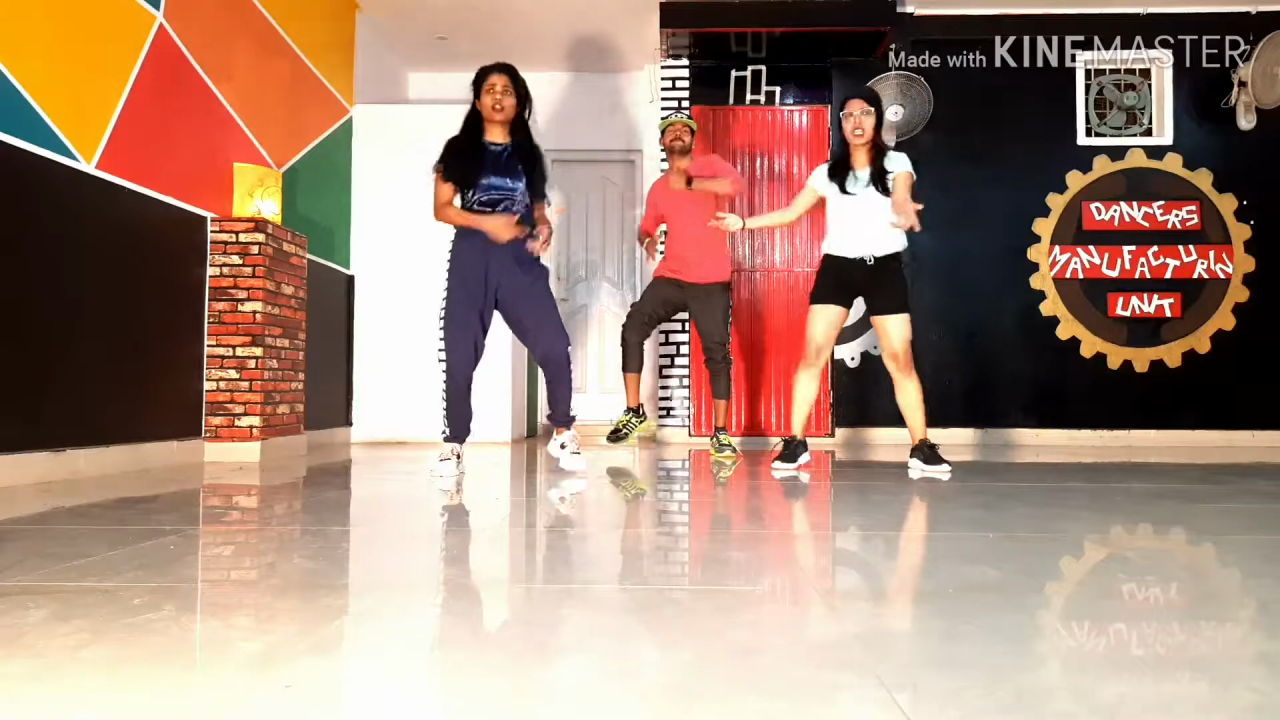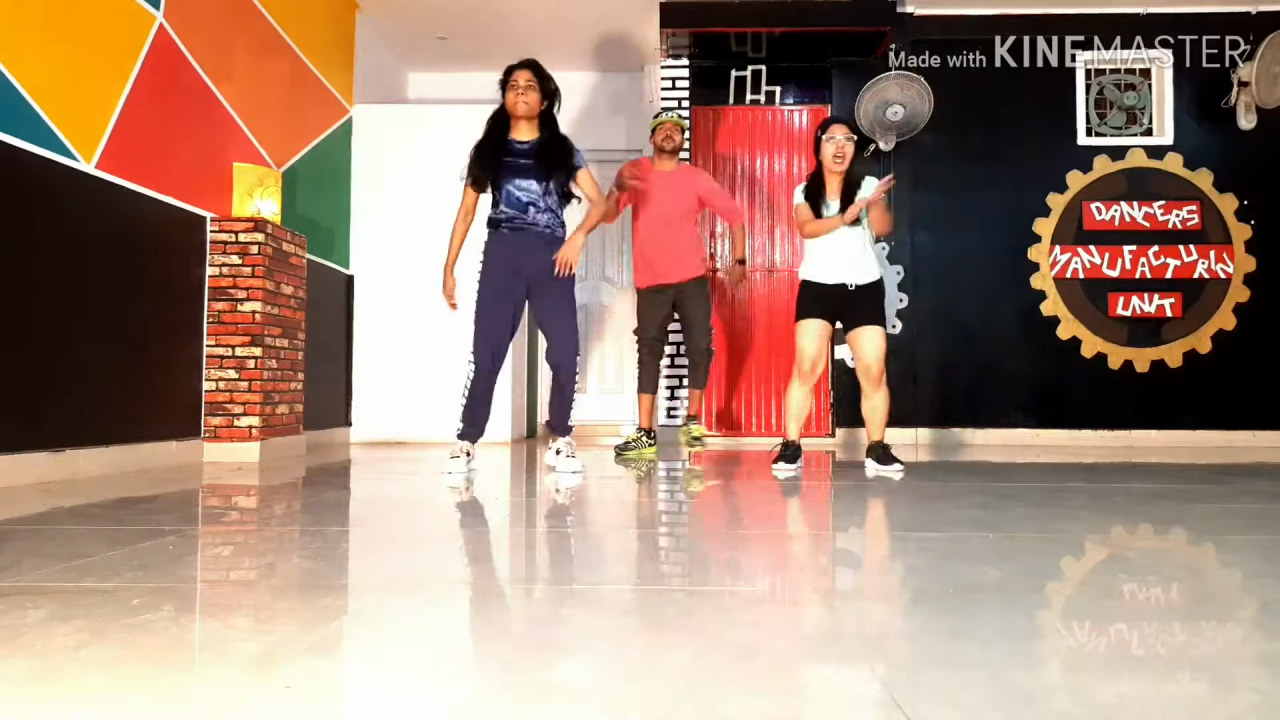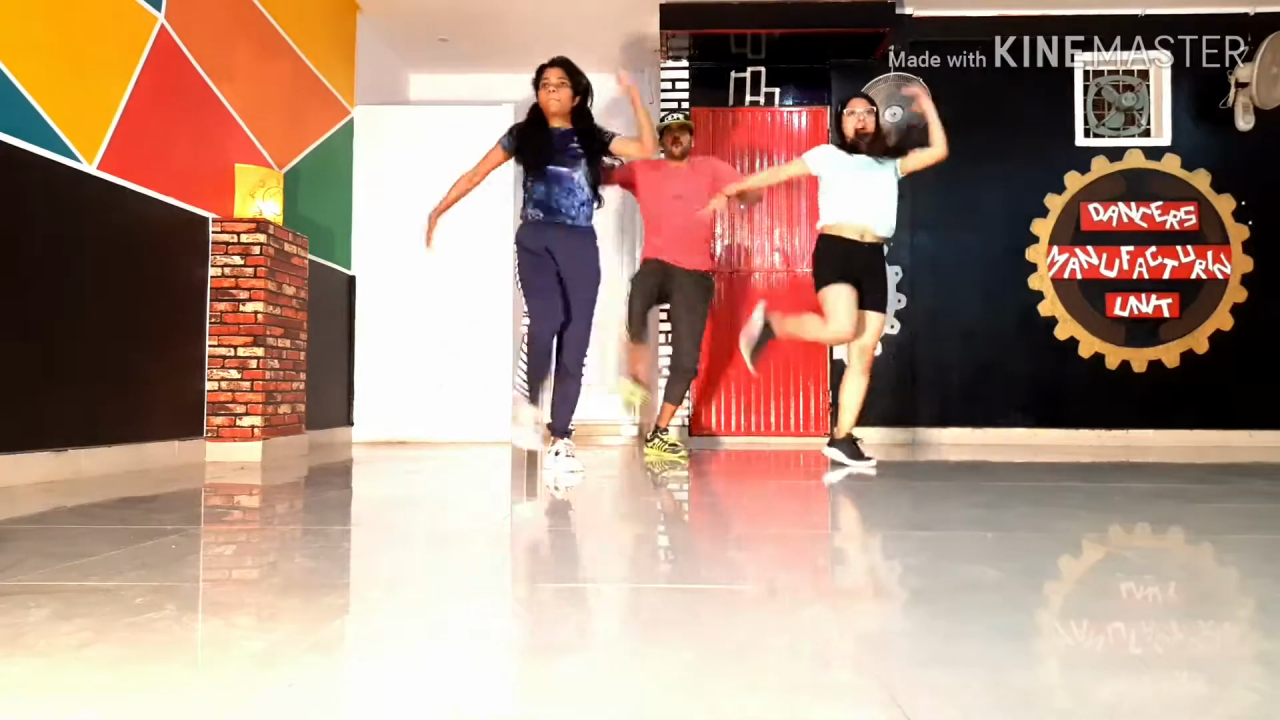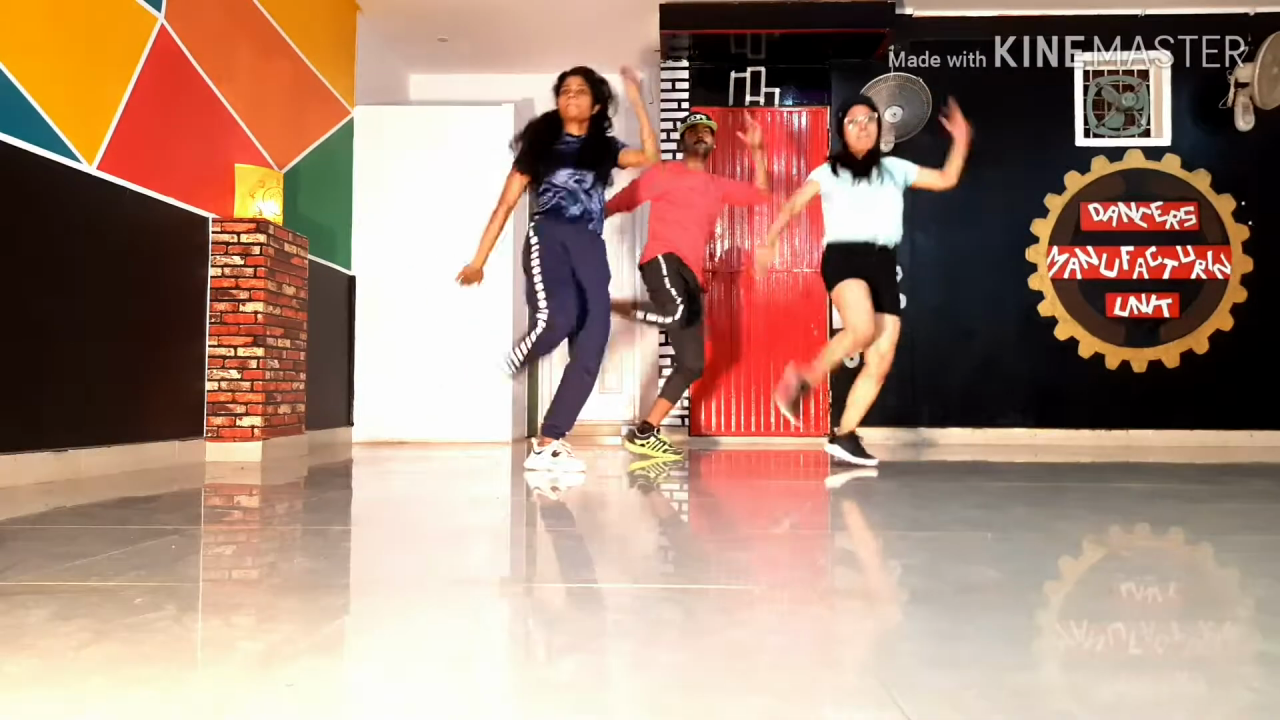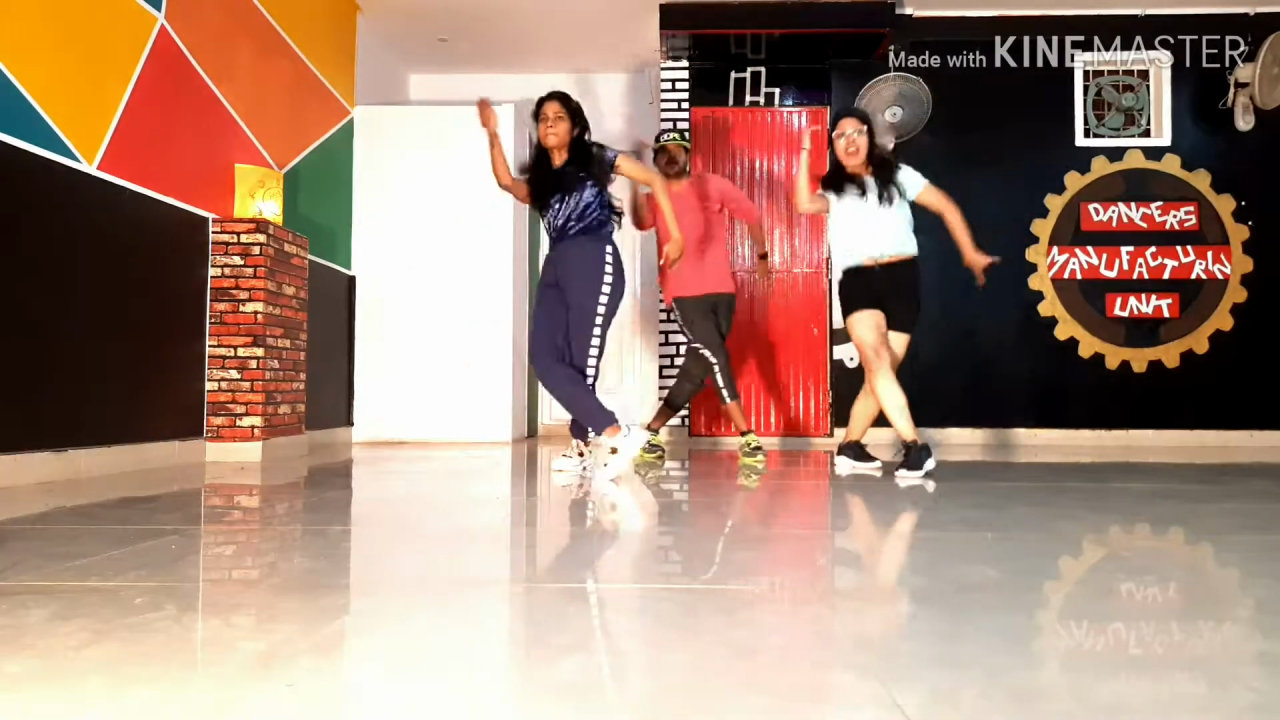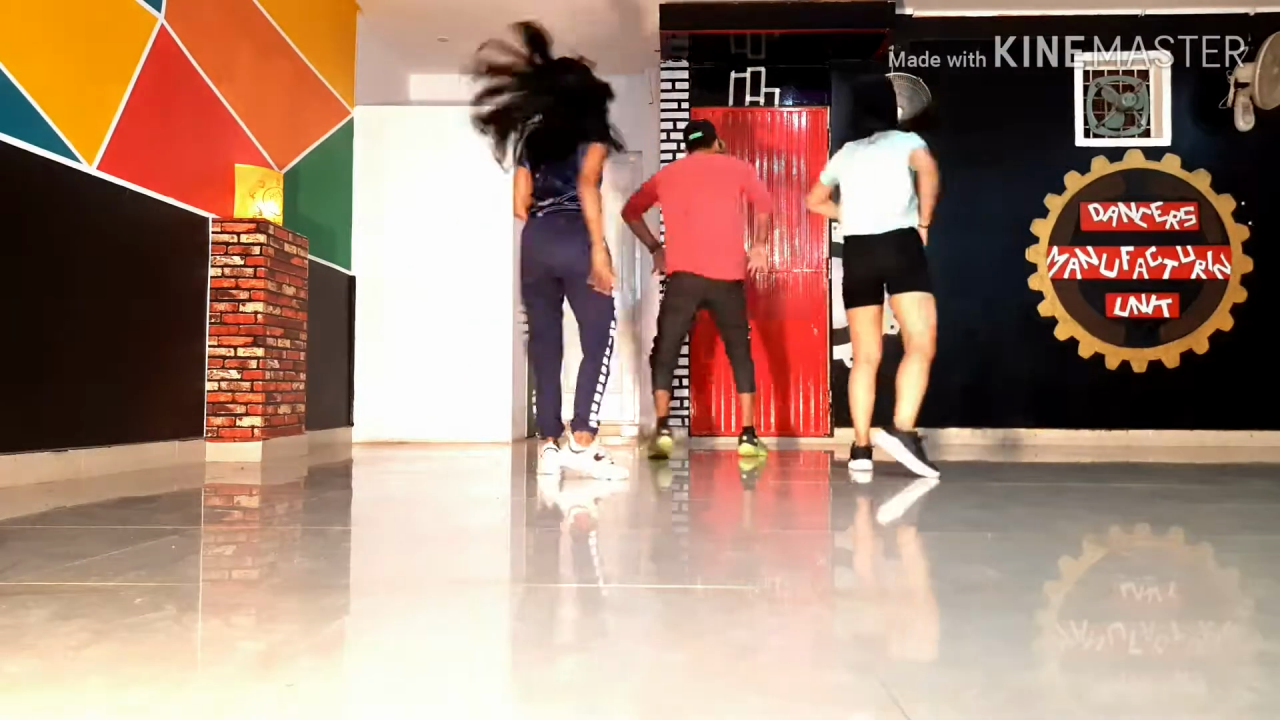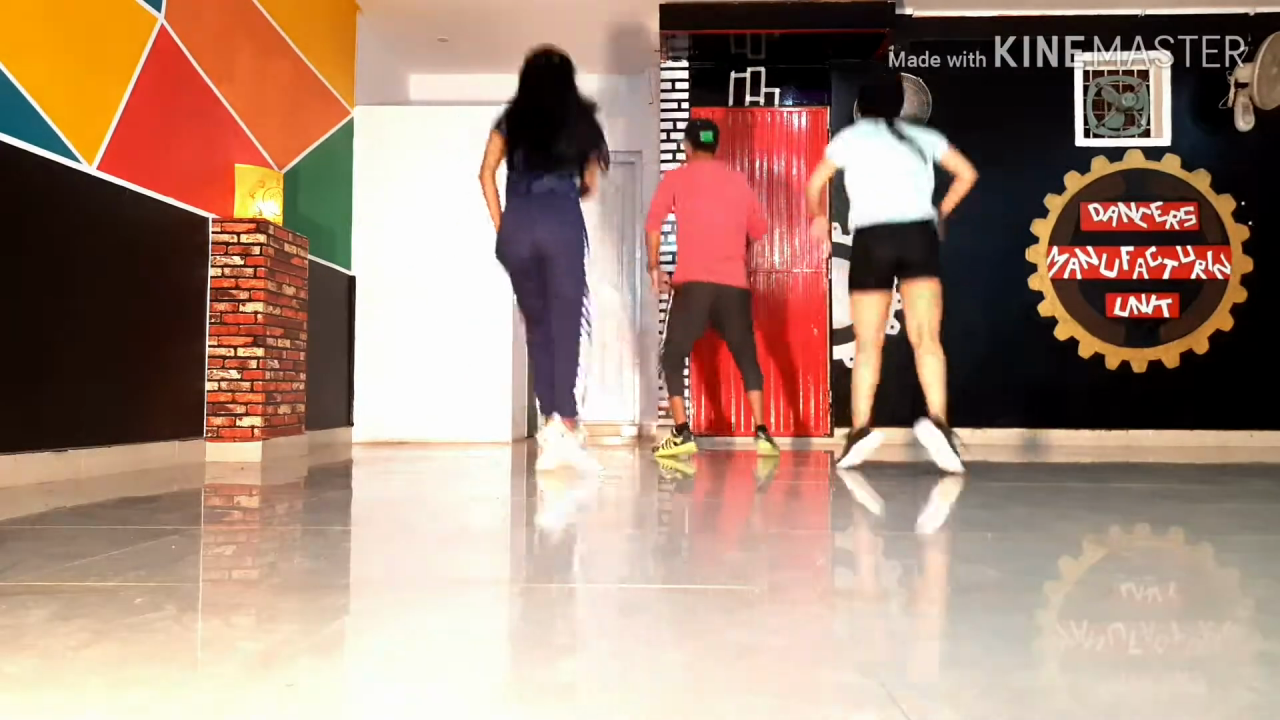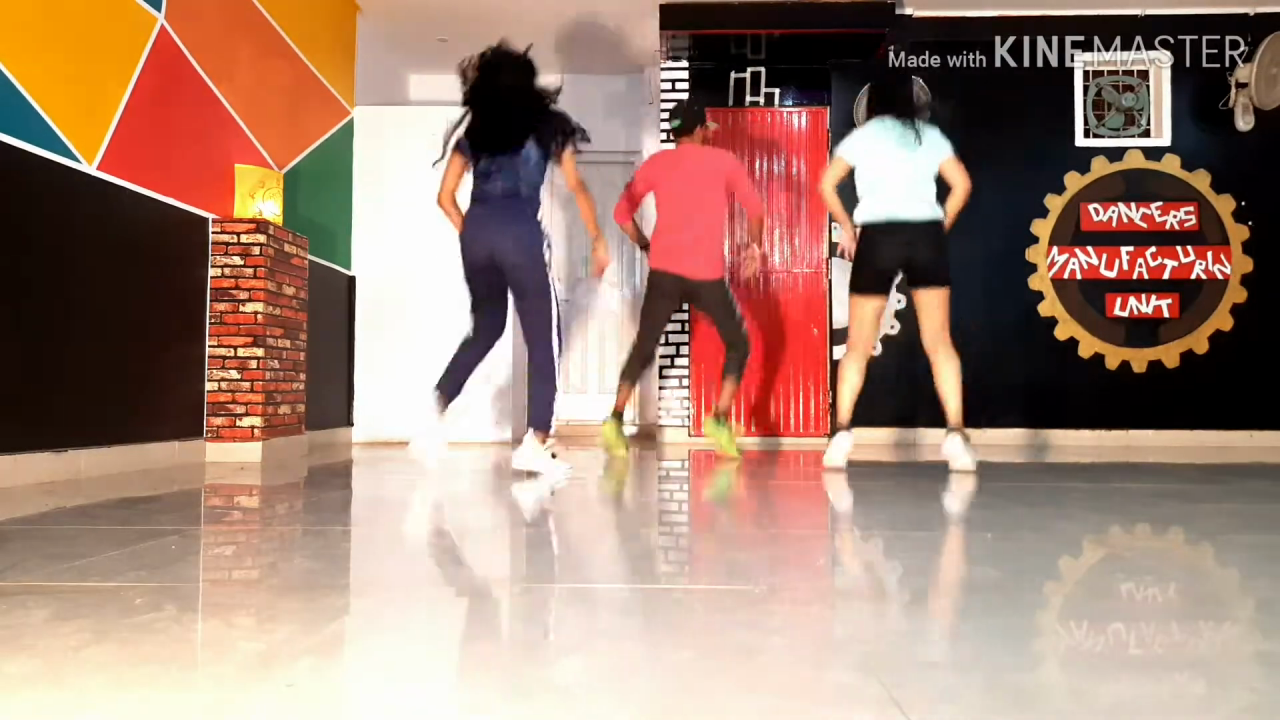
dt=0.4s
person 1, frame 1
left shoulder: (528, 153)
right shoulder: (459, 149)
left elbow: (539, 213)
right elbow: (442, 207)
left wrist: (543, 232)
right wrist: (484, 221)
left hip: (521, 257)
right hip: (473, 254)
left knee: (552, 344)
right knee: (459, 353)
left ankle: (563, 431)
right ankle: (454, 445)
person 1, frame 2
left shoulder: (562, 148)
right shoulder: (490, 148)
left elbow: (597, 202)
right elbow: (467, 209)
left wrist: (577, 237)
right wrist: (449, 268)
left hip: (552, 255)
right hip: (503, 252)
left knee: (565, 354)
right knee: (486, 352)
left ankle: (559, 439)
right ankle: (465, 444)
person 1, frame 3
left shoulder: (592, 137)
right shoulder: (522, 135)
left elbow: (646, 148)
right elbow: (474, 173)
left wrist: (636, 102)
right wrist: (438, 211)
left hip: (578, 244)
right hip: (535, 240)
left knee: (573, 345)
right knee: (543, 320)
left ankle: (559, 441)
right ankle: (528, 404)
person 1, frame 4
left shoulder: (606, 146)
right shoulder: (537, 143)
left elbow: (647, 156)
right elbow: (507, 202)
left wrist: (637, 101)
right wrist: (479, 257)
left hip: (590, 248)
right hip: (548, 240)
left knee: (590, 352)
right knee: (557, 318)
left ankle: (548, 444)
right ankle: (513, 364)
person 1, frame 5
left shoulder: (594, 158)
right shoulder: (539, 180)
left elbow: (653, 179)
right elbow: (507, 183)
left wrist: (673, 232)
right wrist: (492, 134)
left hip: (594, 261)
right hip: (555, 269)
left knee: (581, 361)
right knee: (544, 360)
left ankle: (586, 444)
right ankle: (616, 436)
person 1, frame 6
left shoulder: (532, 138)
right shoulder: (592, 132)
left elbow: (521, 205)
right elbow: (587, 185)
right wrist: (598, 247)
left hip: (536, 242)
right hip: (575, 239)
left knee: (546, 348)
right knee: (599, 341)
left ankle: (549, 443)
right ankle: (582, 441)
person 1, frame 7
left shoulder: (511, 120)
right shoulder: (580, 119)
left elbow: (487, 171)
right elbow: (590, 182)
left wrist: (502, 224)
left hip: (515, 231)
right hip: (562, 225)
left knee: (538, 330)
right knee: (567, 333)
left ankle: (552, 423)
right ankle: (566, 429)
person 1, frame 8
left shoulder: (478, 131)
right shoulder: (545, 126)
left elbow: (444, 195)
right elbow: (577, 188)
right wrist: (599, 243)
left hip: (477, 235)
right hip: (519, 234)
left knee: (485, 328)
right knee: (543, 343)
left ankle: (441, 400)
right ankle: (537, 443)
person 2, frame 1
left shoulder: (896, 162)
right shoulder: (827, 172)
left elbow: (901, 196)
right elbow: (789, 213)
left wrist: (906, 209)
right wrist: (743, 222)
left hip: (883, 269)
right hip: (836, 268)
left knee: (901, 361)
right knee: (813, 354)
left ankle: (922, 446)
right ankle: (796, 442)
person 2, frame 2
left shoulder: (867, 185)
right shoulder: (806, 193)
left elbow: (882, 229)
right elbow: (806, 229)
left wrist: (877, 205)
right wrist: (851, 214)
left hip: (862, 290)
right hip: (817, 289)
left knee: (874, 374)
right knee: (806, 369)
left ankle: (877, 446)
right ankle: (790, 446)
person 2, frame 3
left shoulder: (890, 162)
right shoulder: (831, 155)
left elbow: (939, 151)
right elbow: (780, 173)
left wrist: (927, 107)
right wrist: (728, 193)
left hip: (871, 261)
right hip: (833, 251)
left knee: (863, 356)
right knee: (841, 329)
left ankle: (842, 439)
right ankle: (770, 322)
person 2, frame 4
left shoulder: (893, 168)
right shoulder: (830, 171)
left elbow: (947, 178)
right elbow: (795, 205)
left wrist: (960, 139)
right wrist: (769, 239)
left hip: (884, 263)
right hip: (843, 258)
left knee: (881, 363)
right knee: (862, 326)
left ankle: (843, 434)
right ankle: (803, 379)
person 2, frame 5
left shoulder: (899, 174)
right shoulder: (832, 189)
left elbow: (945, 207)
right elbow: (805, 206)
left wrist: (970, 251)
right wrist: (803, 154)
left hip: (902, 279)
right hip: (858, 282)
left knee: (881, 369)
right knee: (877, 363)
left ankle: (850, 446)
right ankle: (914, 444)
person 2, frame 6
left shoulder: (844, 154)
right shoulder: (905, 141)
left elbow: (815, 201)
right elbow: (928, 171)
right wrist: (924, 221)
left hip: (855, 252)
right hip: (899, 246)
left knee: (865, 359)
right knee: (922, 345)
left ankle: (861, 447)
right ankle: (901, 430)
person 2, frame 7
left shoulder: (852, 137)
right shoulder: (921, 135)
left elbow: (815, 187)
right elbow: (967, 174)
left wrist: (820, 219)
right wrist: (941, 210)
left hip: (873, 240)
right hip: (921, 236)
left knee: (869, 346)
right knee: (926, 341)
left ankle: (861, 429)
right ankle: (935, 424)
person 2, frame 8
left shoulder: (861, 137)
right shoulder: (929, 135)
left elbow: (826, 186)
right elbow: (962, 183)
left wrist: (849, 229)
right wrist: (940, 226)
left hip: (877, 240)
right hip: (926, 238)
left knee: (858, 347)
right knee: (939, 344)
left ankle: (843, 432)
right ankle: (957, 436)
person 3, frame 1
left shoulder: (708, 163)
right shoulder: (658, 187)
left elbow: (735, 185)
right elbow: (646, 227)
left wrist: (689, 182)
right wrist: (647, 240)
left hip: (712, 281)
right hip: (669, 277)
left knee: (717, 354)
right knee: (632, 329)
left ankle: (721, 433)
right ankle: (633, 412)
person 3, frame 2
left shoulder: (697, 178)
right shoulder: (635, 171)
left elbow: (731, 213)
right elbow: (607, 215)
left wrist: (739, 258)
right wrist: (617, 190)
left hip: (692, 279)
right hip: (651, 282)
left knee: (701, 348)
right knee: (649, 354)
left ankle: (693, 421)
right ankle: (644, 433)
person 3, frame 3
left shoulder: (709, 168)
right shoulder: (643, 169)
left elbow: (749, 191)
right elbow: (606, 177)
left hip: (695, 273)
right hip: (655, 265)
left knee: (687, 358)
right knee: (637, 305)
left ankle: (659, 435)
right ankle: (637, 375)
person 3, frame 4
left shoulder: (718, 186)
right shoulder: (663, 172)
left elbow: (760, 193)
right elbow: (622, 201)
left wrist: (755, 148)
left hip: (692, 279)
right hip: (662, 261)
left knee: (692, 364)
right knee: (674, 312)
left ankle: (644, 432)
right ankle: (614, 310)
person 3, frame 5
left shoulder: (715, 185)
right shoulder: (654, 199)
left elbow: (751, 215)
right elbow: (641, 223)
left wrist: (762, 253)
right wrist: (637, 188)
left hip: (722, 294)
right hip: (684, 295)
left knee: (696, 370)
right knee: (714, 359)
left ankle: (649, 432)
right ankle: (746, 436)
person 3, frame 6
left shoulder: (666, 175)
right shoulder: (737, 167)
left elbow: (631, 211)
right elbow: (764, 206)
left wrist: (656, 249)
right wrist: (759, 245)
left hip: (683, 275)
right hip: (727, 276)
left knee: (665, 352)
right knee: (740, 354)
left ankle: (662, 425)
right ankle: (748, 434)
person 3, frame 7
left shoulder: (675, 178)
right shoulder: (740, 181)
left elbow: (653, 224)
right elbow: (758, 231)
left wrist: (654, 268)
left hip: (694, 283)
right hip: (734, 285)
left knee: (671, 359)
right knee: (745, 361)
left ankle: (682, 432)
right ankle: (760, 431)
person 3, frame 8
left shoulder: (656, 164)
right shoulder: (723, 160)
left elbow: (622, 211)
right elbow: (754, 206)
left wrist: (646, 245)
right wrist: (755, 246)
left hip: (664, 273)
right hip: (706, 275)
left knee: (643, 347)
right knee: (738, 343)
left ankle: (617, 418)
right ankle: (720, 418)
